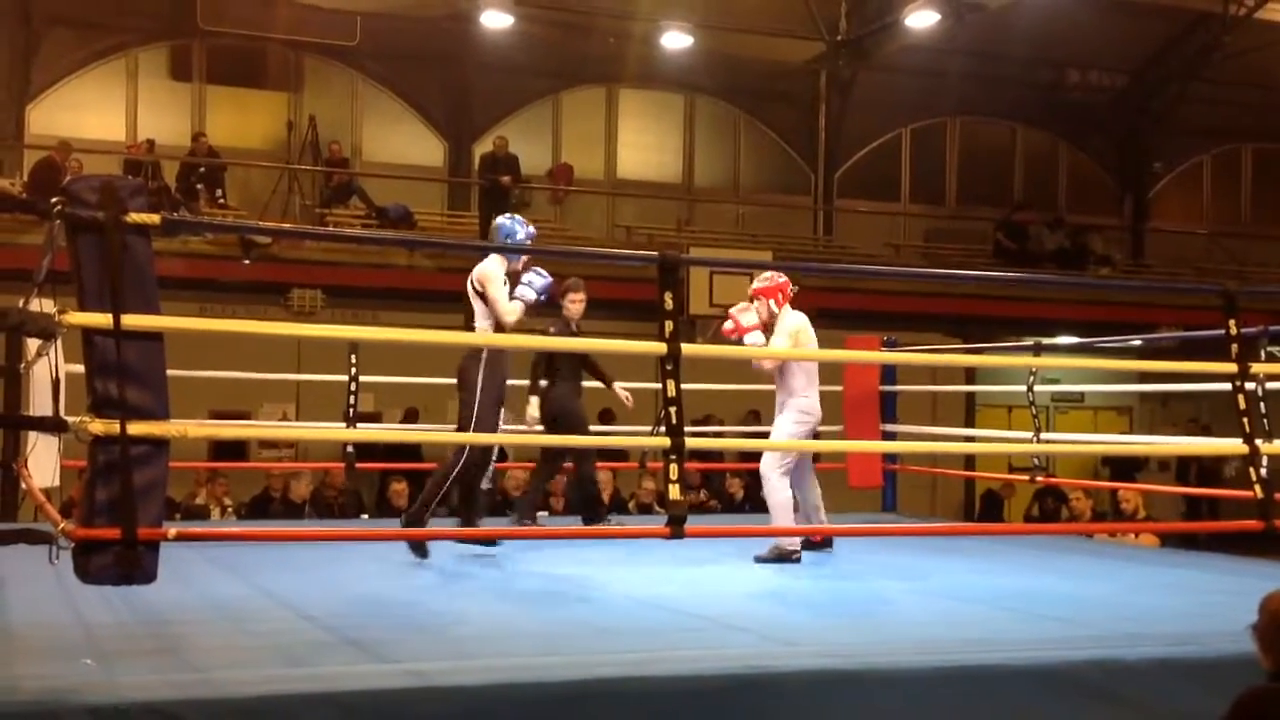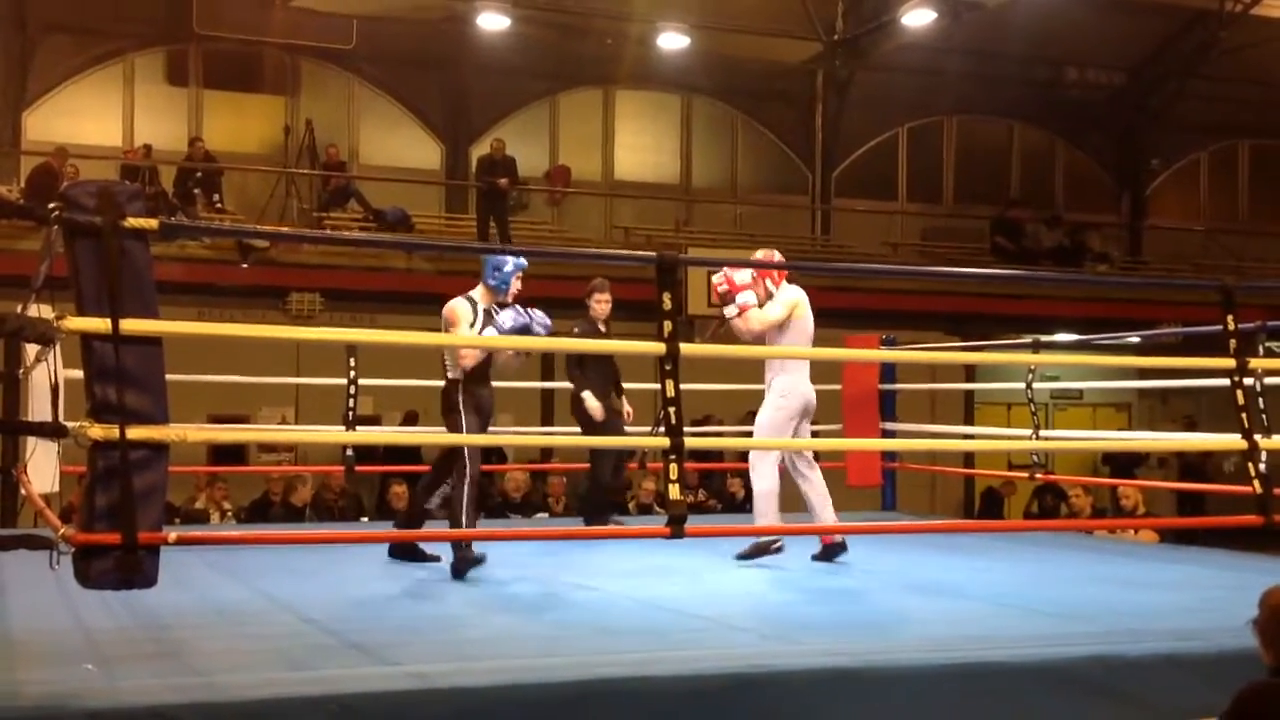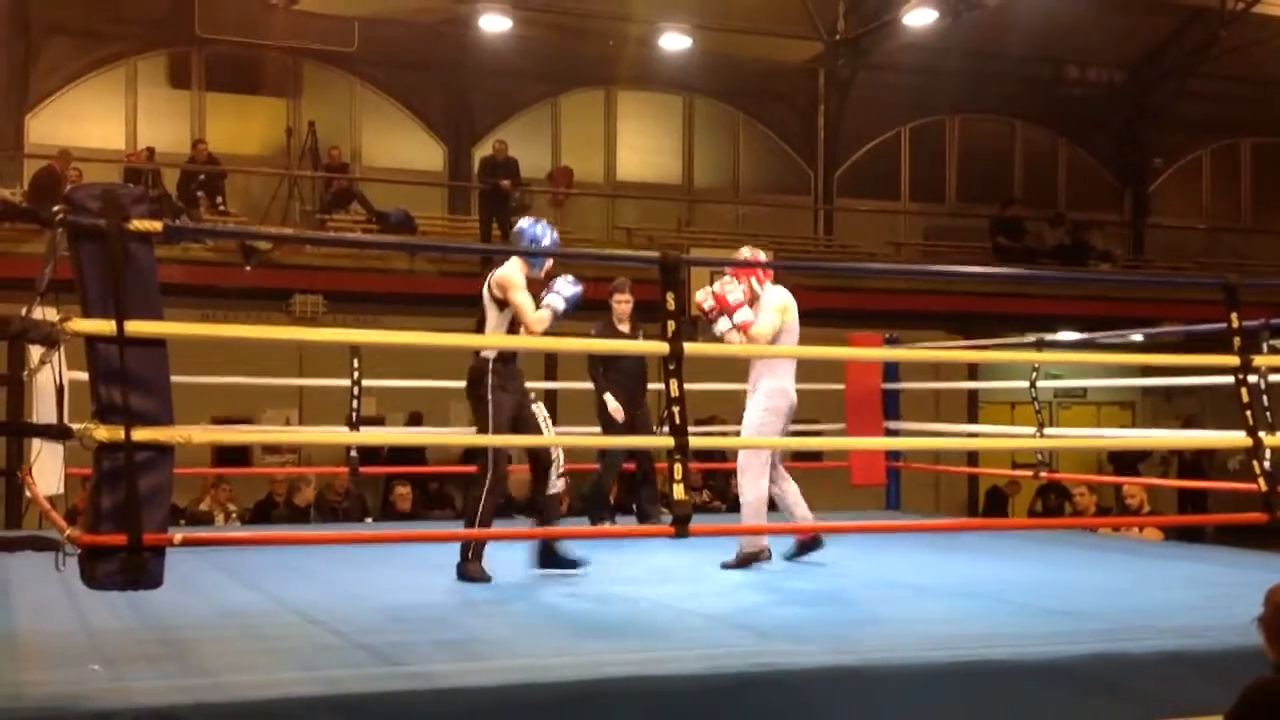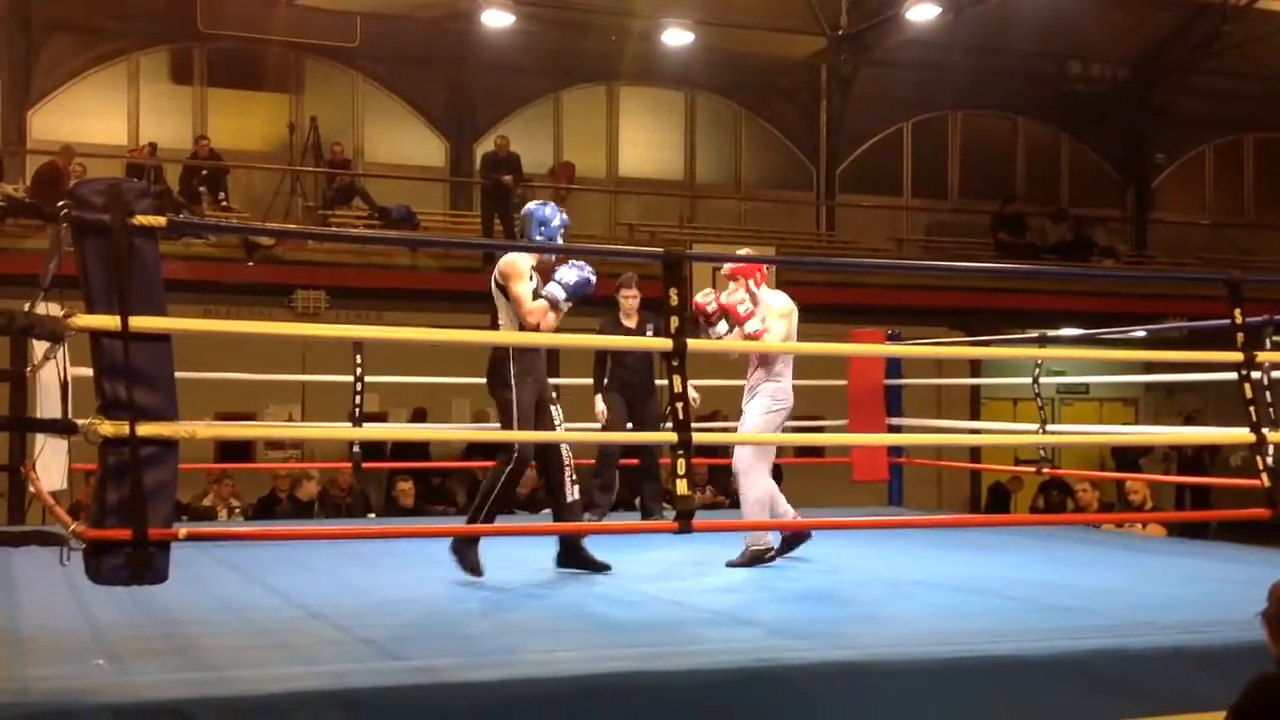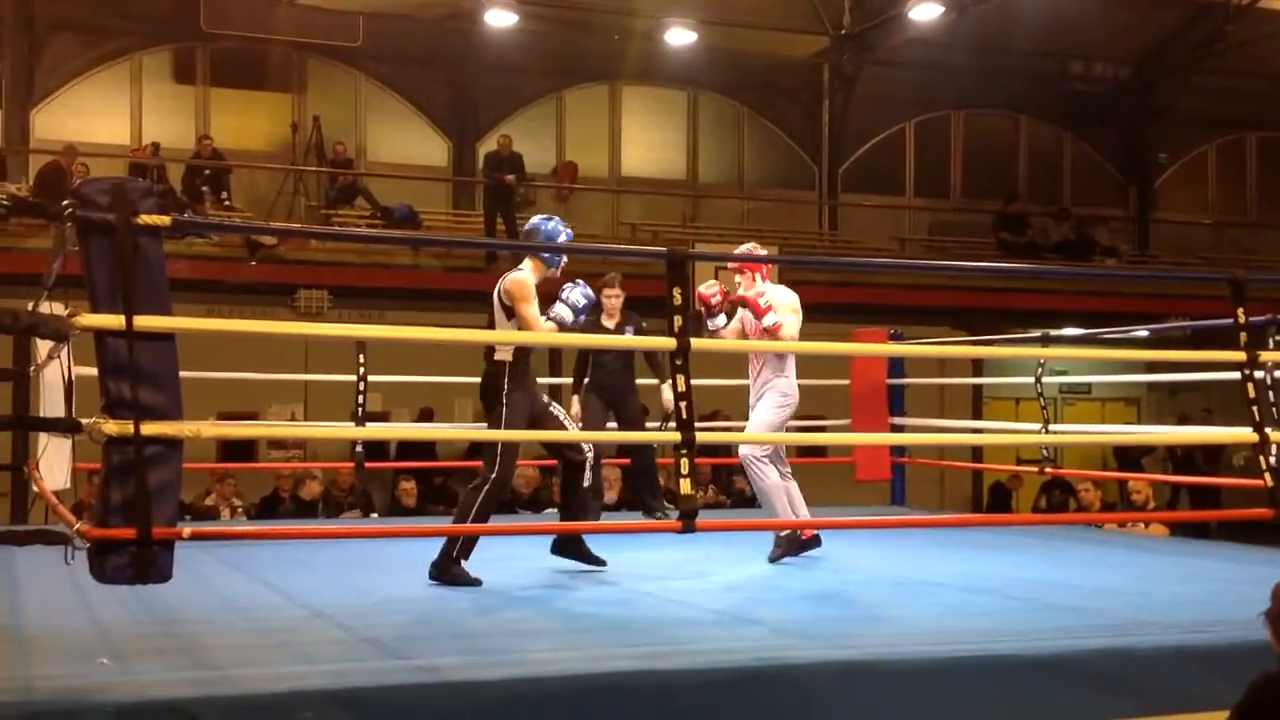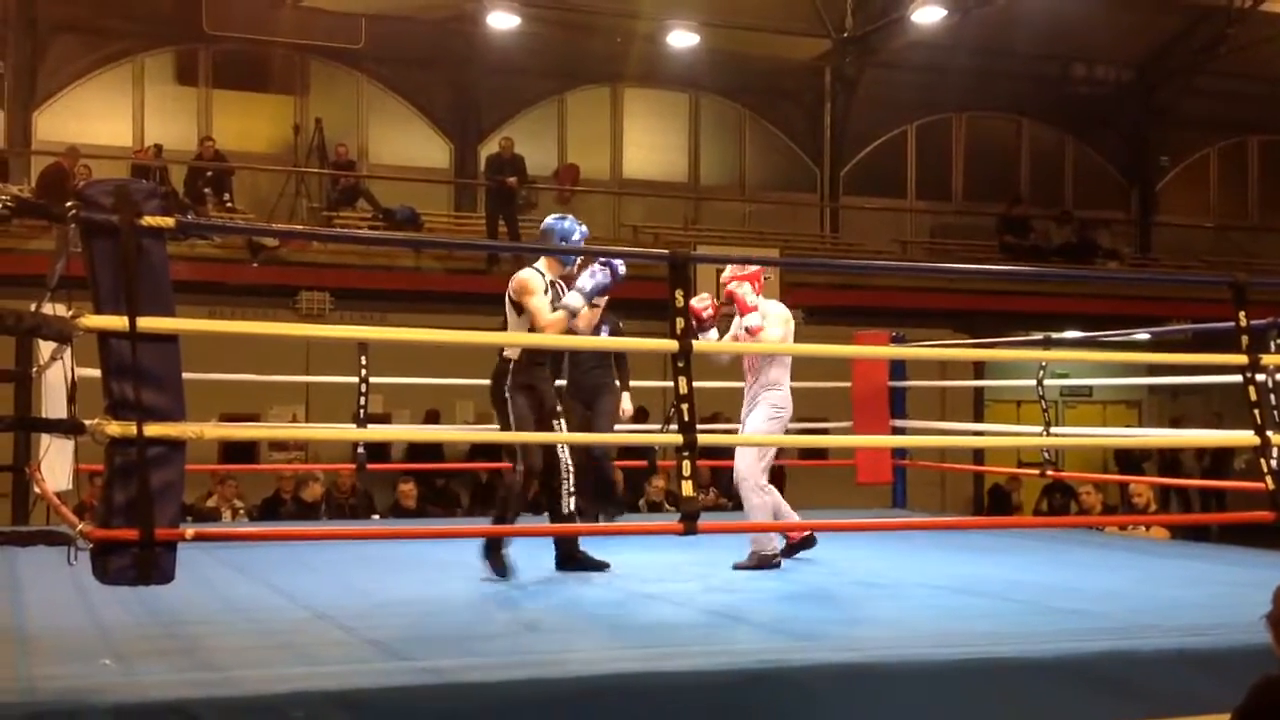
dt=0.3s
person 1, frame 1
left shoulder: (496, 276)
right shoulder: (488, 271)
right elbow: (507, 319)
left wrist: (527, 298)
right wrist: (528, 292)
left hip: (492, 366)
right hip: (480, 366)
left knee: (485, 450)
right knee: (469, 448)
left ankle: (469, 522)
right ankle: (416, 518)
person 1, frame 2
left shoulder: (494, 311)
right shoulder: (459, 307)
left elbow: (499, 358)
right elbow: (465, 357)
left wrist: (523, 333)
right wrist: (500, 329)
left hip: (482, 396)
right hip: (461, 396)
left knee: (445, 471)
right knee: (467, 470)
left ankle: (403, 541)
right ankle: (463, 553)
person 1, frame 3
left shoulder: (516, 282)
right shoulder: (507, 276)
right elbow: (534, 325)
left wrist: (553, 303)
right wrist: (559, 300)
left hip: (511, 379)
right hip: (490, 379)
left knee: (548, 456)
right knee: (494, 469)
left ankle: (546, 547)
right ankle: (471, 557)
person 1, frame 4
left shoulder: (531, 271)
right shoulder: (513, 263)
right elbow: (530, 317)
left wrist: (566, 296)
right wrist: (559, 287)
left hip: (533, 368)
right hip: (511, 367)
left knee: (558, 456)
right knee: (520, 453)
left ankle: (571, 547)
right ankle: (469, 536)
person 1, frame 5
left shoulder: (529, 285)
right shoulder: (518, 282)
right elbow: (537, 335)
left wrist: (567, 309)
right wrist: (569, 309)
left hip: (524, 384)
right hip: (505, 385)
left knee: (579, 451)
right knee: (497, 474)
left ankle: (569, 539)
right ankle: (448, 561)
person 1, frame 6
left shoulder: (557, 285)
right shoulder: (527, 279)
left elbow: (581, 328)
right elbow: (548, 329)
left wrist: (599, 290)
right wrist: (581, 293)
left hip: (542, 382)
right hip: (515, 382)
left knee: (559, 467)
right knee: (528, 464)
left ankle: (568, 551)
right ankle: (495, 543)
person 2, frame 1
left shoulder: (790, 322)
right shoulder: (787, 323)
left elbow: (769, 363)
right elbow: (763, 366)
left wrist: (750, 331)
right wrist: (743, 335)
left hip: (799, 408)
right hip: (802, 407)
left knee: (773, 470)
right knee: (800, 473)
left ankle: (786, 546)
right ankle: (820, 534)
person 2, frame 2
left shoulder: (789, 295)
right shoulder: (787, 301)
left elbow: (755, 325)
right elbow: (747, 331)
left wrist: (742, 290)
right wrist: (728, 299)
left hip: (786, 389)
right hip: (799, 391)
left knee: (762, 458)
right knee: (803, 464)
left ankle: (768, 534)
right ankle: (831, 535)
person 2, frame 3
left shoulder: (776, 297)
right shoulder: (760, 304)
left elbow: (759, 339)
right elbow: (740, 343)
left wrist: (737, 306)
right wrist: (715, 315)
left hip: (772, 391)
right hip: (768, 392)
left knee: (751, 465)
right knee: (771, 469)
left ankle: (754, 545)
right ankle: (806, 532)
person 2, frame 4
left shoulder: (778, 302)
right shoulder: (752, 306)
left elbow: (771, 348)
left wrist: (744, 316)
right wrist: (713, 318)
left hip: (772, 393)
right hip: (756, 394)
left knee: (748, 465)
right knee: (752, 468)
left ankle: (759, 544)
right ankle: (793, 528)
person 2, frame 5
left shoulder: (783, 297)
right shoulder: (747, 304)
left elbow: (787, 340)
right elbow: (728, 340)
left wrist: (761, 308)
right wrist: (713, 310)
left hip: (780, 389)
right hip: (760, 392)
left knee: (751, 452)
right knee: (775, 465)
left ankle: (787, 526)
right ankle: (805, 531)
person 2, frame 6
left shoulder: (775, 311)
right shoulder: (741, 319)
left elbow: (767, 344)
left wrist: (747, 309)
right wrist: (704, 324)
left hip: (772, 402)
right hip: (752, 403)
left knee: (747, 472)
right knee: (750, 476)
left ankle: (765, 550)
right ankle: (798, 532)
person 3, frame 1
left shoulder: (574, 328)
right shoulder: (556, 329)
left elbow: (587, 362)
right elbow: (538, 366)
left wrist: (614, 387)
right wrist: (533, 401)
left hip: (565, 398)
right hip: (562, 398)
left knee: (550, 460)
right knee: (584, 456)
left ankle: (526, 512)
right ankle: (594, 516)
person 3, frame 2
left shoulder: (606, 328)
right shoulder: (582, 329)
right elbow: (571, 368)
left wrist: (622, 399)
right wrist: (586, 396)
left hip: (605, 399)
right hip: (590, 400)
left knee: (620, 455)
right knee: (603, 457)
left ankle: (599, 511)
right ankle: (596, 516)
person 3, frame 3
left shoulder: (638, 330)
right shoulder: (601, 331)
right elbow: (594, 370)
left wrist: (645, 394)
right wrist: (607, 397)
left hip: (637, 400)
right hip: (613, 399)
left knee: (645, 457)
right knee: (612, 457)
left ankle: (649, 514)
right ankle: (600, 515)
person 3, frame 4
left shoulder: (653, 323)
right shoulder: (607, 326)
right elbow: (600, 365)
left wrist: (687, 385)
right wrist: (597, 397)
left hip: (646, 394)
right hip: (617, 392)
left knee: (649, 453)
right knee: (609, 449)
left ankle: (652, 510)
right ankle: (596, 507)
person 3, frame 5
left shoulder: (634, 323)
right shoulder: (590, 326)
left elbow: (651, 356)
right elbow: (581, 364)
left wrist: (666, 385)
right wrist: (575, 398)
left hip: (626, 393)
right hip: (595, 394)
left knee: (641, 450)
left ankle: (653, 506)
person 3, frame 6
left shoulder: (611, 323)
left elbow: (621, 361)
left wrist: (625, 394)
left hip: (605, 391)
right hip: (575, 394)
left knee: (599, 449)
right knee: (580, 454)
left ankle: (609, 502)
right ankle: (588, 511)
